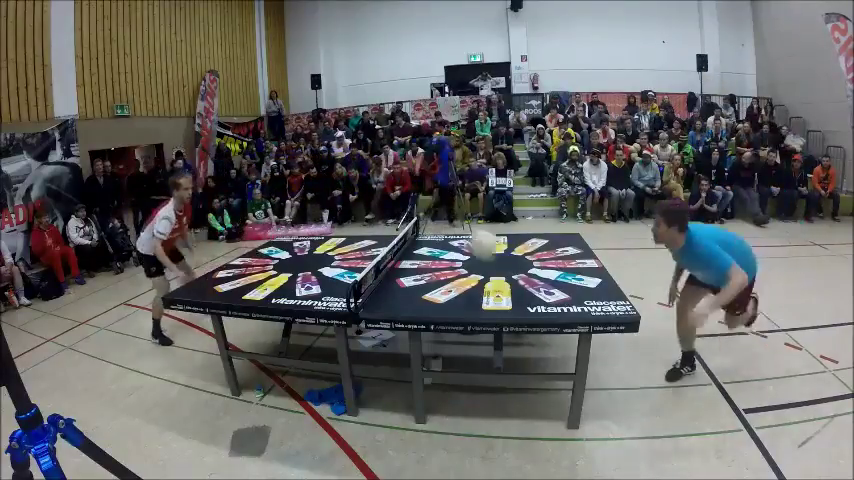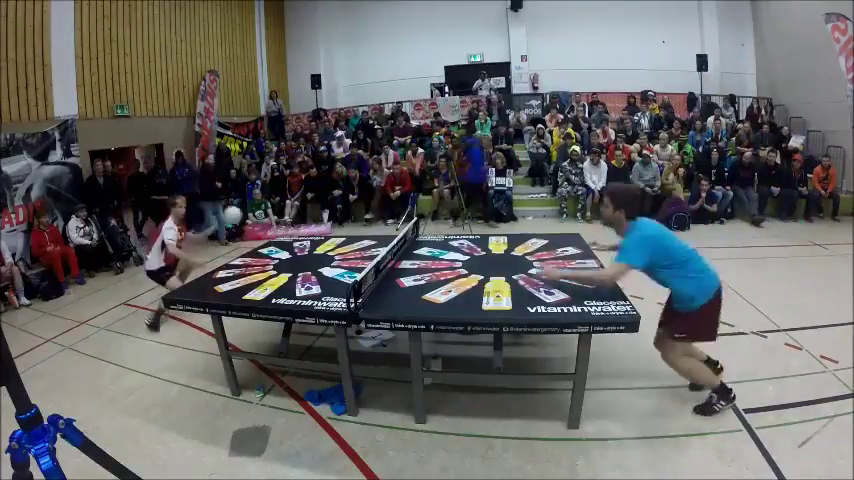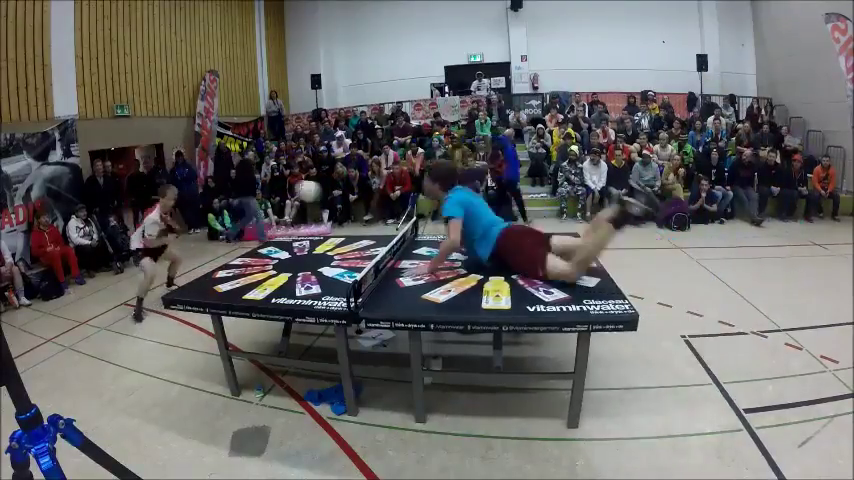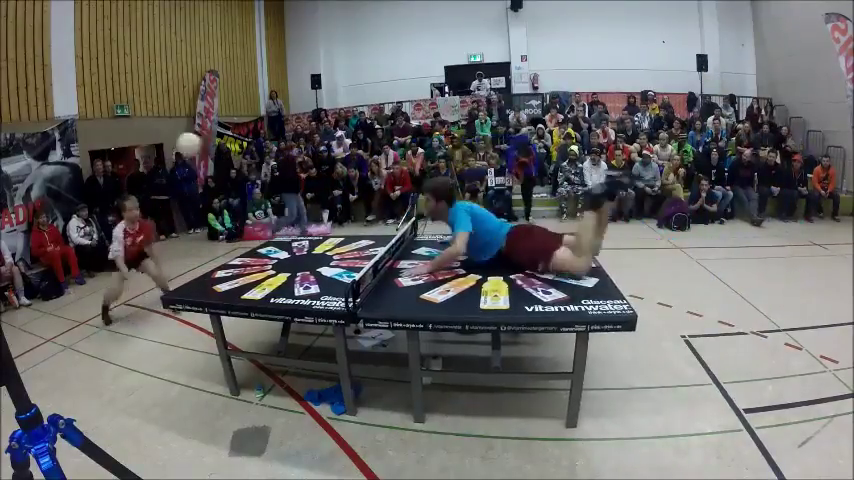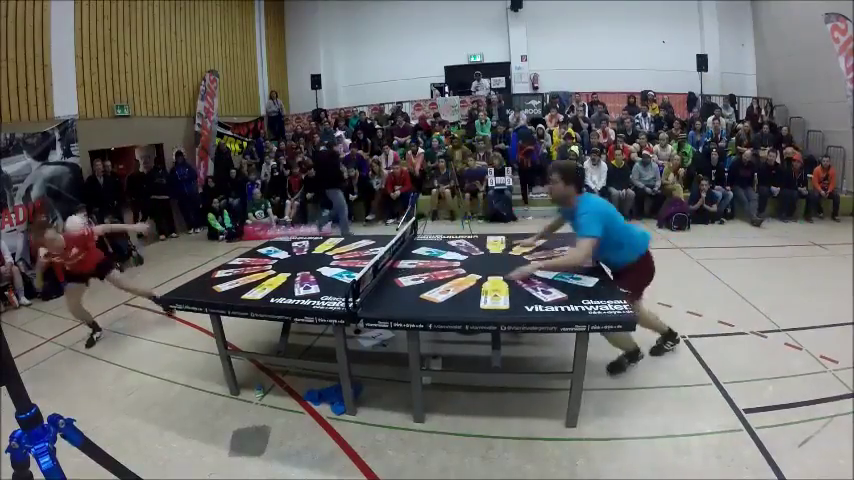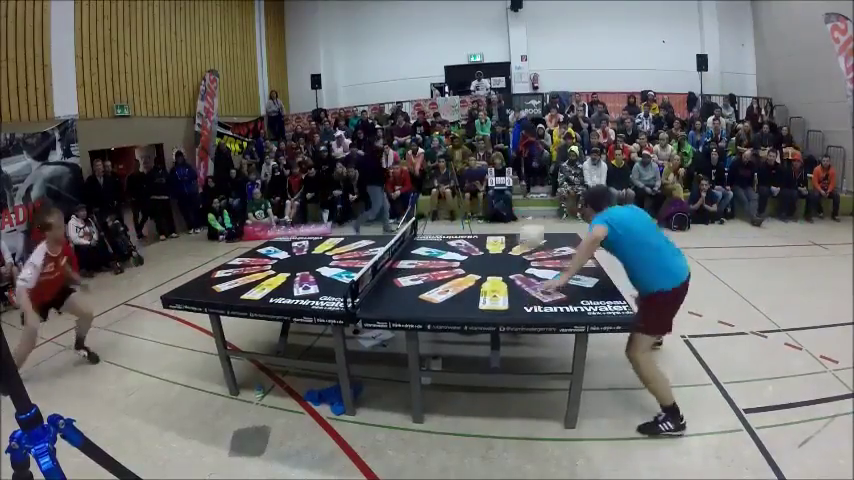
dt=0.5s
person 1, frame 1
left shoulder: (702, 245)
right shoulder: (677, 240)
left elbow: (740, 278)
left wrist: (709, 306)
right wrist: (674, 284)
left hip: (738, 272)
right hip: (711, 270)
left knee: (733, 321)
right knee: (683, 309)
left ankle: (750, 303)
right ankle: (688, 360)
person 1, frame 2
left shoulder: (637, 237)
right shoulder: (638, 226)
left elbow: (610, 277)
left wrist: (560, 273)
right wrist: (610, 247)
left hip: (699, 293)
right hip: (687, 288)
left knee: (671, 354)
right knee: (663, 343)
left ankle: (723, 393)
right ankle: (710, 366)
person 1, frame 3
left shoulder: (453, 201)
right shoulder: (463, 193)
left elbow: (453, 241)
left wrist: (430, 266)
left hip: (506, 246)
right hip: (511, 235)
left knee: (572, 272)
right knee: (582, 244)
left ankle: (619, 217)
right ankle: (617, 211)
person 1, frame 4
left shoulder: (458, 214)
right shoulder: (460, 208)
left elbow: (457, 249)
left wrist: (429, 266)
left hip: (519, 242)
right hip: (518, 236)
left knee: (581, 266)
right knee: (591, 247)
left ankle: (596, 203)
right ankle: (603, 200)
person 1, frame 5
left shoulder: (588, 211)
right shoulder: (576, 204)
left elbow: (580, 257)
right elbow: (560, 220)
left wrist: (536, 266)
right wrist: (537, 238)
left hip: (637, 265)
right hip: (624, 261)
right knee: (630, 309)
left ankle: (631, 352)
right ankle: (669, 335)
person 1, frame 6
left shoulder: (602, 219)
right shoulder: (632, 210)
left elbow: (594, 238)
left wrist: (564, 277)
left hip: (665, 288)
right hip: (679, 273)
left knee: (637, 353)
right knee: (643, 304)
left ankle: (673, 417)
right ankle: (654, 336)
person 2, frame 1
left shoulder: (186, 207)
right shoulder: (166, 215)
left elbow: (183, 230)
right elbow: (156, 247)
left wrist: (189, 249)
right wrist: (174, 269)
left hip: (168, 247)
right hip: (148, 251)
left knee: (190, 274)
right knee: (163, 290)
right ankle: (156, 331)
person 2, frame 2
left shoulder: (178, 224)
right shoulder: (170, 227)
left elbow: (190, 237)
right elbow: (172, 249)
left wrist: (208, 231)
right wrist: (192, 259)
left hip: (167, 261)
right hip: (156, 267)
left knee: (190, 264)
right ankle: (155, 317)
person 2, frame 3
left shoulder: (164, 210)
right shoulder: (154, 217)
right elbow: (151, 242)
left wrist: (174, 228)
right wrist: (167, 240)
left hip: (150, 244)
right hip: (141, 246)
left knee: (176, 258)
right knee: (151, 273)
left ankle: (169, 284)
right ankle: (138, 307)
person 2, frame 4
left shoulder: (145, 226)
right shoulder: (119, 232)
left elbow: (148, 246)
right elbow: (119, 259)
left wrist: (155, 261)
right wrist: (127, 275)
left hip: (138, 254)
right hip: (121, 259)
left knee: (156, 274)
right knee: (115, 291)
right ankle: (105, 309)
person 2, frame 5
left shoulder: (74, 236)
right shoulder: (47, 253)
left elbow: (102, 229)
right elbow: (40, 262)
left wrist: (131, 227)
right wrist: (39, 278)
left hip: (97, 262)
right hip: (75, 272)
left knee: (125, 285)
right knee: (72, 305)
left ankle: (157, 299)
right ankle: (95, 329)
person 2, frame 6
left shoulder: (62, 244)
right shoulder: (38, 259)
right elbow: (21, 289)
left wrist: (77, 280)
right wrist: (31, 316)
left hip: (57, 290)
right hip: (35, 299)
left knee: (87, 312)
right knee: (28, 344)
left ankle: (80, 346)
